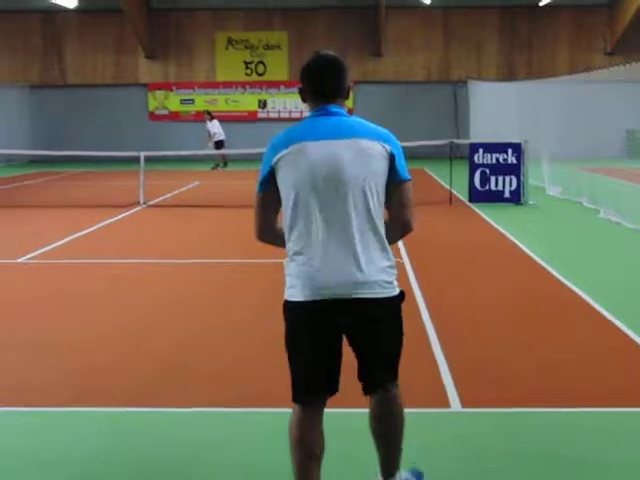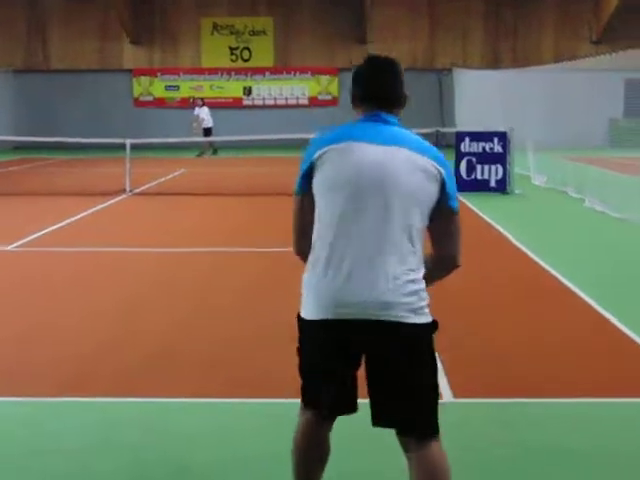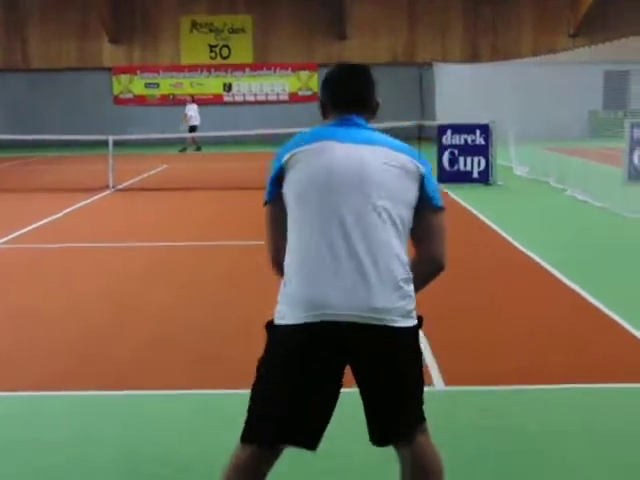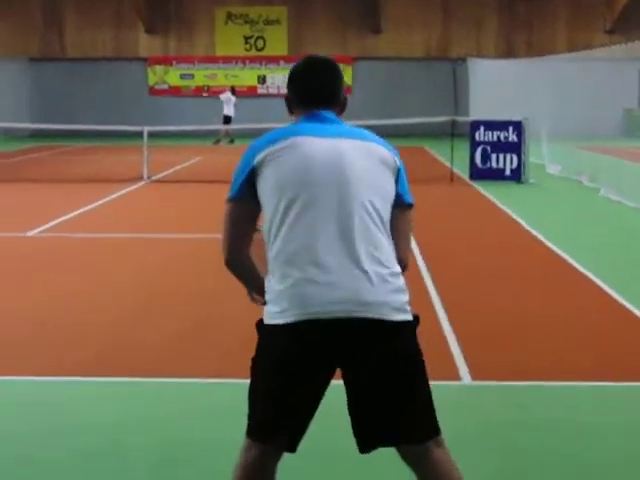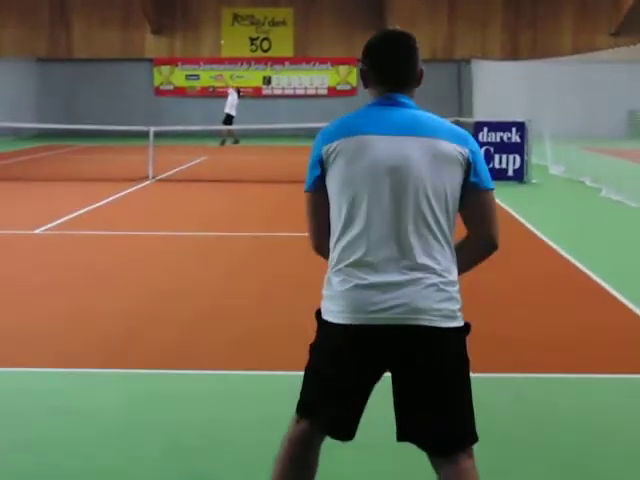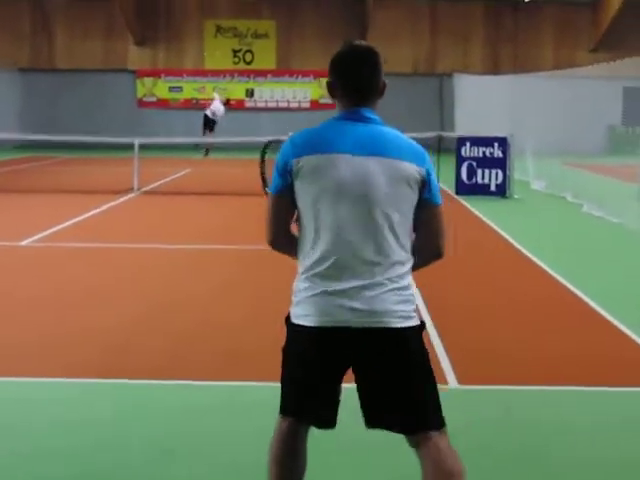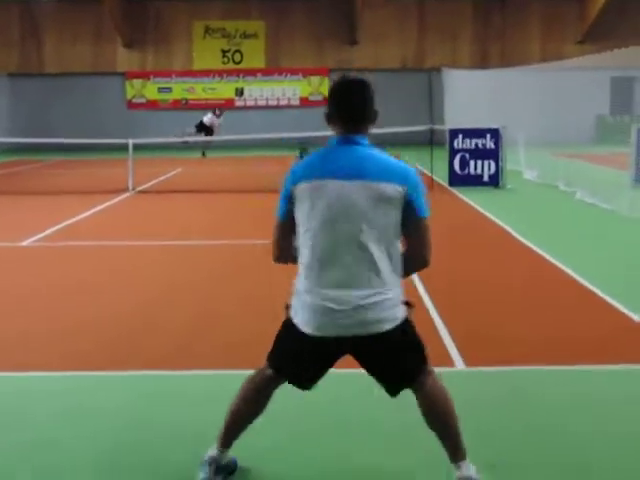
dt=0.4s
person 1, frame 1
left shoulder: (281, 147)
right shoulder: (381, 140)
left elbow: (264, 231)
right elbow: (403, 221)
left hip: (307, 292)
right hip: (375, 288)
left knee: (309, 404)
right knee: (385, 389)
person 1, frame 2
left shoulder: (322, 147)
right shoulder: (433, 160)
left elbow: (302, 244)
right elbow: (450, 257)
left hip: (325, 308)
right hip: (403, 312)
left knee: (315, 414)
right knee: (421, 438)
person 1, frame 3
left shoulder: (293, 152)
right shoulder: (411, 160)
left elbow: (278, 256)
right elbow: (434, 259)
left hip: (302, 315)
right hip: (388, 318)
right knee: (412, 435)
person 1, frame 4
left shoulder: (263, 150)
right shoulder: (383, 150)
left elbow: (233, 254)
right elbow: (401, 255)
left hip: (295, 315)
right hip: (384, 312)
person 1, frame 5
left shoulder: (331, 139)
right shoulder: (460, 142)
left elbow: (320, 241)
right elbow: (486, 239)
left hip: (348, 313)
right hip: (432, 316)
left knee: (307, 430)
person 1, frame 6
left shoulder: (298, 148)
right shoulder: (414, 156)
left elbow: (277, 238)
right elbow: (433, 249)
left hip: (316, 314)
right hip: (391, 315)
left knee: (293, 422)
right knee: (430, 439)
person 1, frame 7
left shoulder: (300, 174)
right shoulder: (402, 176)
left elbow: (281, 253)
right elbow: (420, 257)
left hip: (313, 316)
right hip: (379, 316)
left knee: (267, 377)
right knee: (424, 381)
